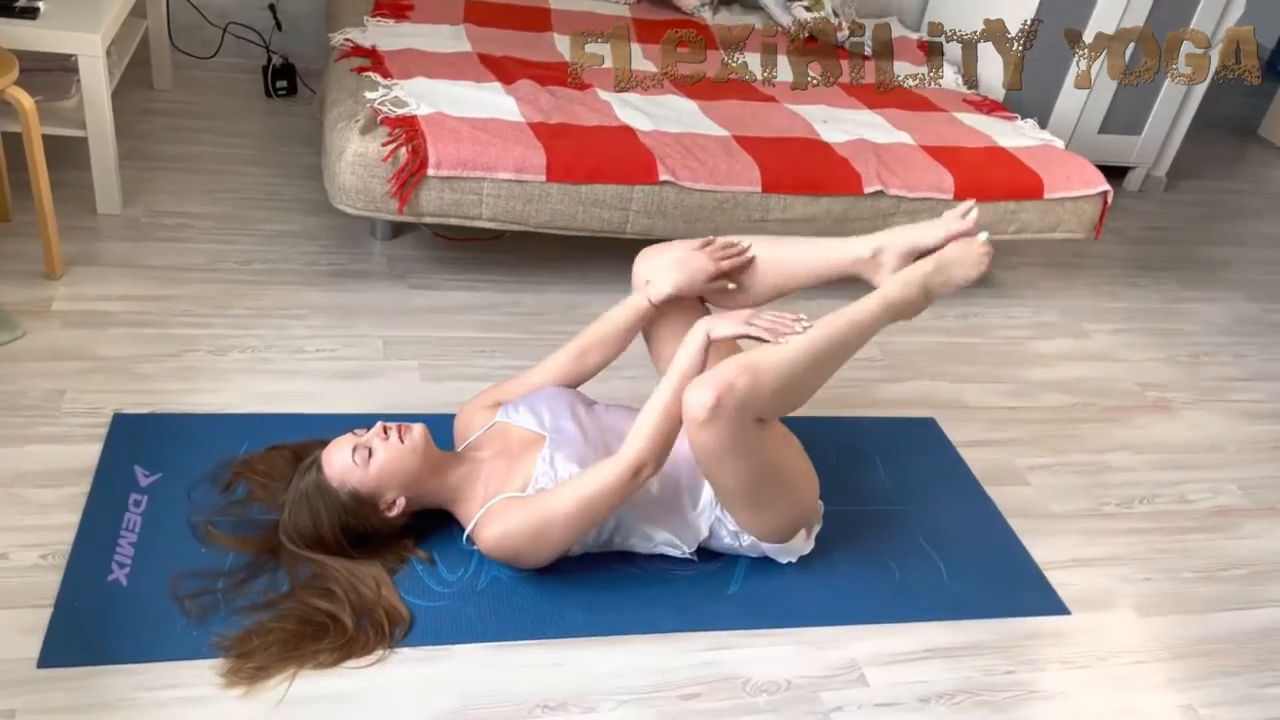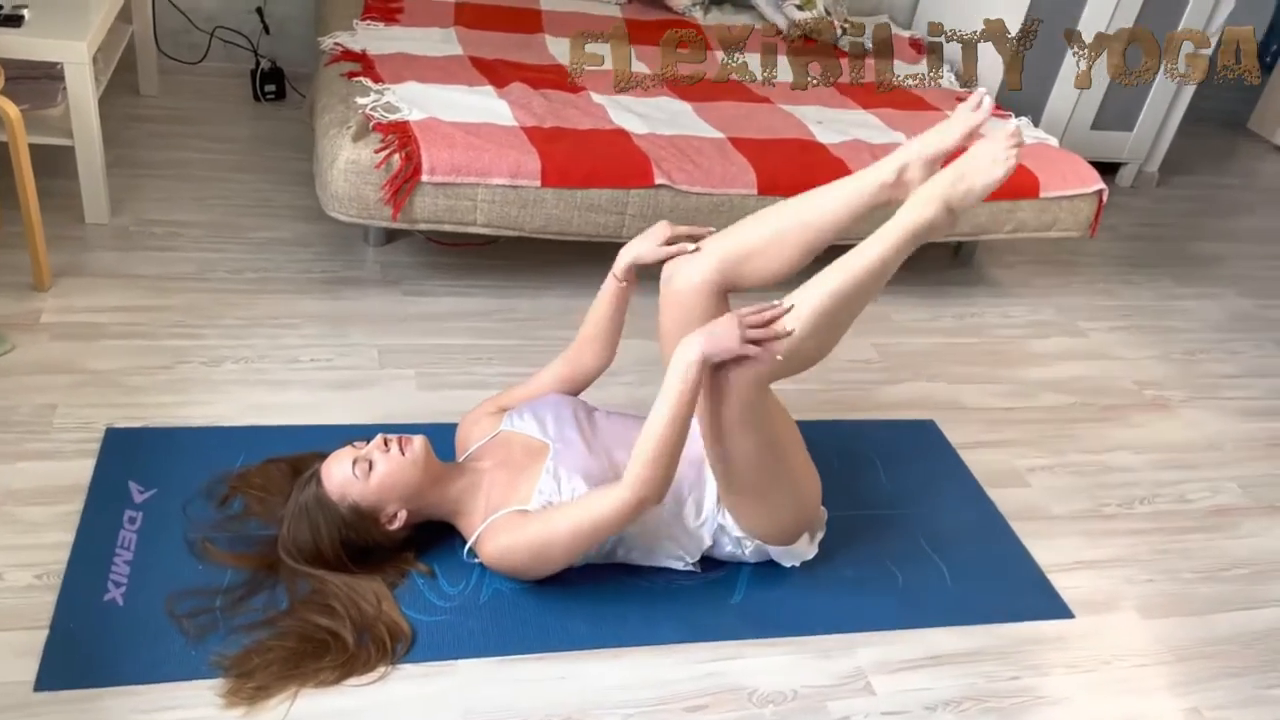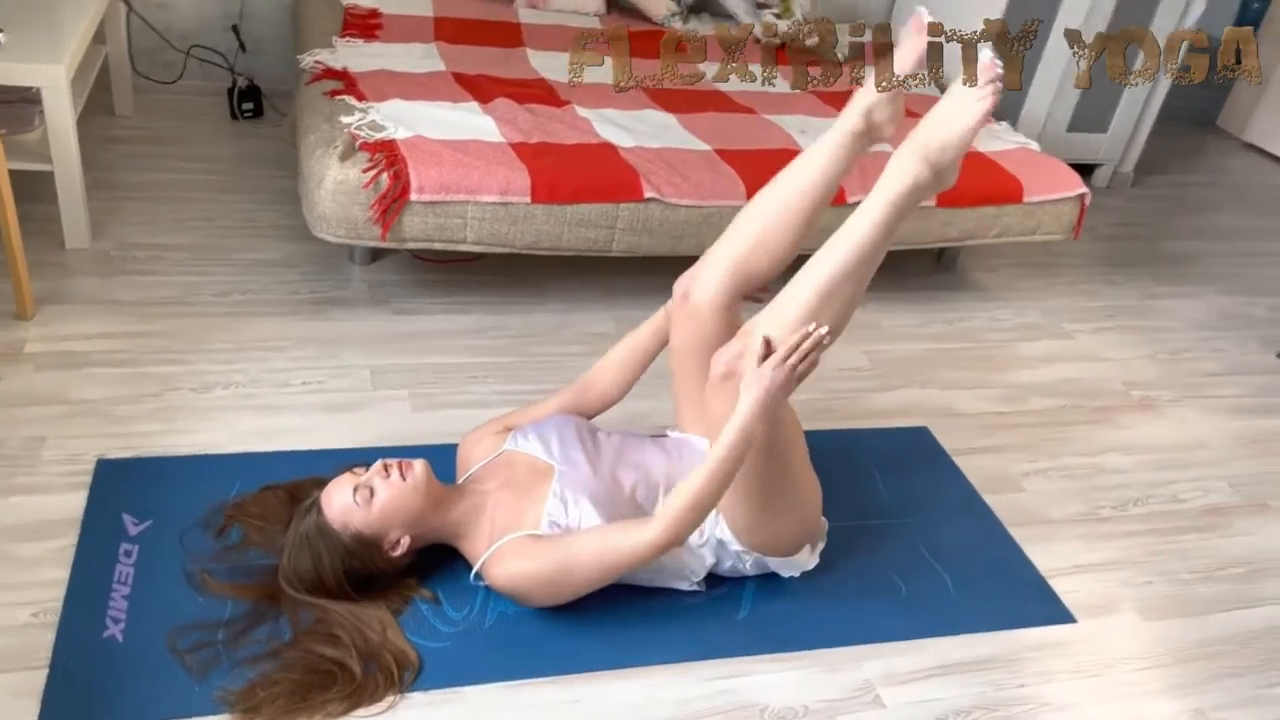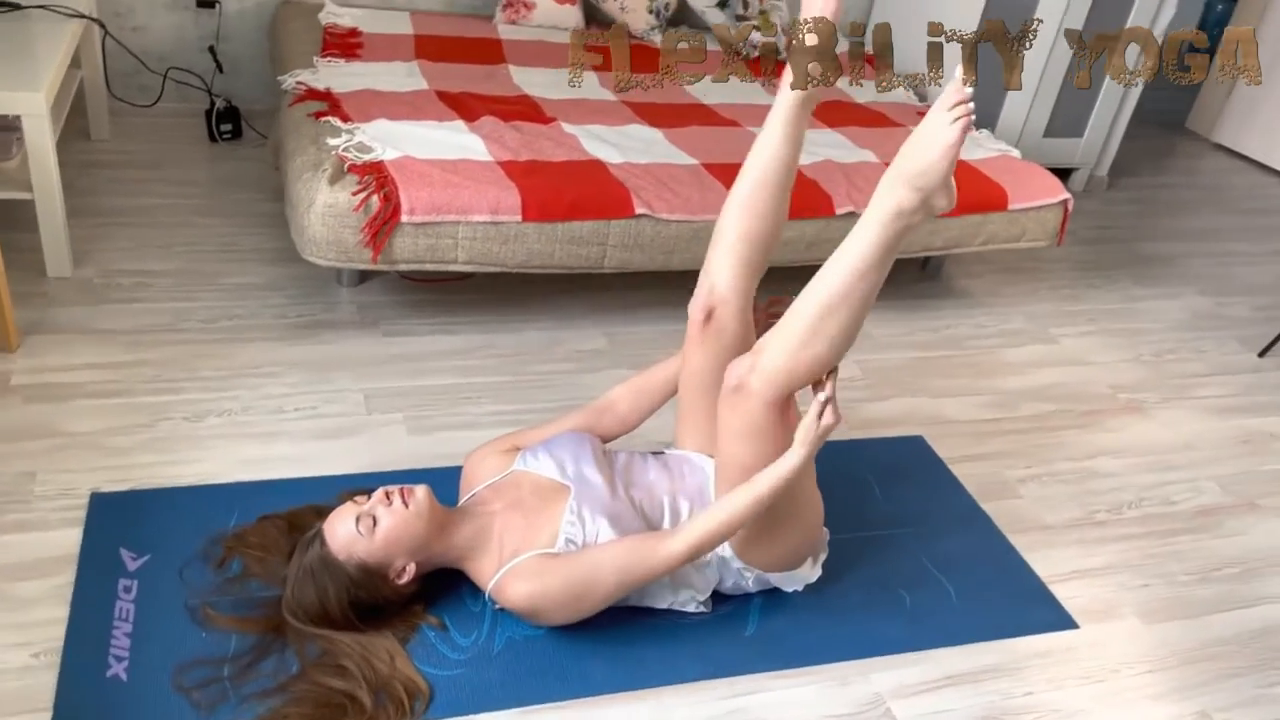
dt=0.2s
person 1, frame 1
left shoulder: (474, 423)
right shoulder: (497, 529)
left elbow: (581, 359)
right elbow: (632, 467)
left wrist: (661, 296)
right wrist: (694, 347)
left hip: (719, 455)
right hip: (761, 520)
left knee: (662, 263)
right knee: (713, 394)
left ankle: (884, 255)
right ankle: (901, 292)
person 1, frame 2
left shoulder: (479, 429)
right shoulder: (503, 540)
left elbow: (578, 363)
right elbow: (638, 492)
left wrist: (625, 265)
right wrist: (691, 357)
left hip: (715, 448)
right hip: (756, 522)
left knee: (693, 267)
right knee: (729, 360)
left ankle: (906, 174)
right ankle: (927, 209)
person 1, frame 3
left shoulder: (481, 451)
right shoulder: (511, 565)
left elbow: (591, 389)
right elbow: (662, 531)
left wrist: (681, 316)
right wrist: (749, 417)
left hip: (706, 459)
right hip: (758, 536)
left knee: (706, 290)
right knee: (737, 364)
left ankle: (871, 114)
right ankle: (914, 169)
person 1, frame 4
left shoulder: (484, 470)
right shoulder: (519, 587)
left elbow: (607, 414)
right elbow: (671, 552)
left wrist: (704, 351)
right wrist: (789, 472)
left hip: (701, 475)
right hip: (758, 544)
left knee: (718, 308)
right knee: (754, 379)
left ankle: (799, 82)
right ankle: (900, 193)
